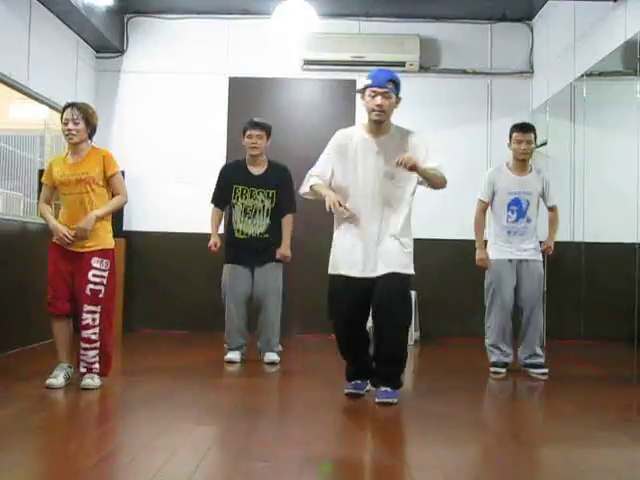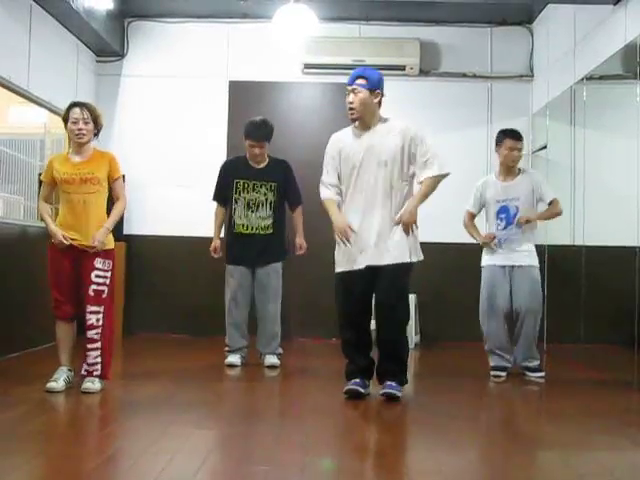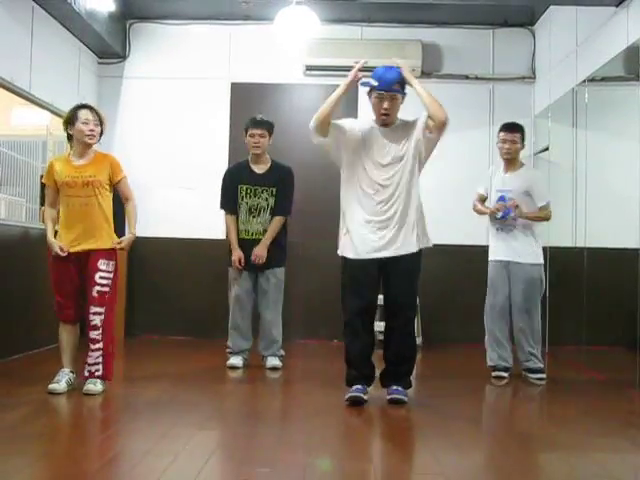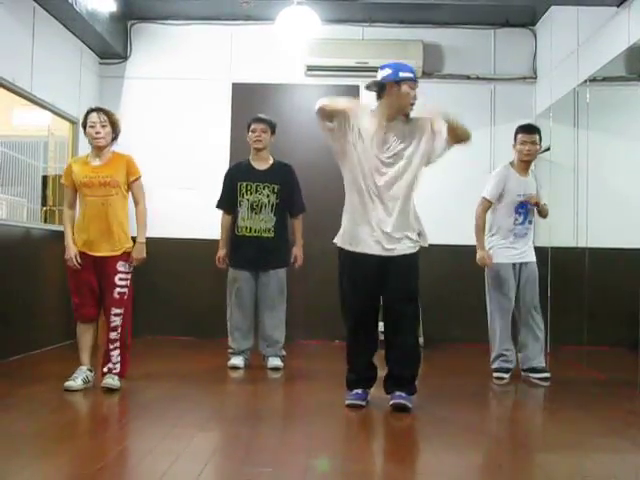
dt=0.7s
person 1, frame 1
left shoulder: (410, 140)
right shoulder: (343, 139)
left elbow: (440, 180)
right elbow: (312, 182)
left wrist: (418, 169)
right wrist: (326, 192)
left hip: (392, 248)
right hip: (349, 249)
left knee: (393, 317)
right knee: (346, 318)
left ankle: (387, 380)
right ankle: (358, 374)
person 1, frame 2
left shoulder: (403, 133)
right shoulder: (338, 141)
left elbow: (434, 171)
right elbow: (328, 188)
left wrist: (413, 206)
right wrist: (335, 217)
left hip: (393, 243)
right hip: (352, 246)
left knee: (392, 312)
right knee: (351, 313)
left ankle: (393, 376)
right ankle: (358, 374)
person 1, frame 3
left shoulder: (416, 133)
right shoulder: (351, 133)
left elbow: (441, 119)
right elbow: (318, 126)
left wrist: (412, 81)
right wrist: (347, 84)
left hip: (404, 242)
right hip: (359, 242)
left knee: (401, 313)
right knee: (357, 313)
left ankle: (397, 380)
right ankle: (358, 380)
person 1, frame 4
left shoulder: (420, 129)
right shoulder: (353, 123)
left elbow: (463, 137)
right elbow: (323, 108)
left wrist: (446, 120)
right wrist: (358, 107)
left hip: (402, 241)
right hip: (358, 240)
left knee: (403, 316)
right knee: (359, 316)
left ankle: (401, 386)
right ankle: (359, 383)
person 2, frame 1
left shoulder: (103, 157)
right shoulder: (55, 164)
left elbow: (122, 196)
right elbow: (44, 203)
left wrist: (94, 216)
right wrist: (54, 225)
left hip: (97, 245)
right hip: (63, 245)
left knee: (92, 309)
right knee: (59, 306)
left ankle: (93, 370)
right ankle: (64, 366)
person 2, frame 2
left shoulder: (107, 160)
right shoulder: (55, 163)
left elbow: (121, 200)
right elbow: (43, 201)
left wrist: (105, 230)
right wrist: (53, 228)
left hip: (97, 247)
right hip: (63, 245)
left knee: (95, 309)
right knee: (63, 308)
left ankle: (94, 372)
right ankle: (65, 369)
person 2, frame 3
left shoulder: (109, 163)
right shoulder: (56, 165)
left elbow: (128, 199)
right elbow: (50, 206)
left wrist: (131, 232)
right wrist: (51, 237)
left hip: (101, 248)
right hip: (66, 249)
left knee: (98, 311)
right knee: (67, 311)
left ankle: (97, 374)
right ankle: (66, 371)
person 2, frame 4
left shoulder: (125, 163)
right shoulder: (74, 167)
left elbow: (140, 204)
right elbow: (69, 208)
left wrist: (141, 242)
right wrist: (69, 243)
left hip: (118, 249)
right hip: (84, 249)
left knee: (116, 311)
right knee: (85, 310)
left ankle: (114, 370)
right ankle: (85, 369)
person 3, frame 1
left shoulder: (541, 178)
right shoulder: (495, 175)
left elbow: (552, 210)
right elbow: (480, 212)
left wrist: (551, 238)
right wrist: (480, 248)
left hip: (530, 253)
right hip: (499, 253)
left knee: (534, 306)
right knee: (498, 307)
left ankle: (532, 357)
right ankle: (499, 357)
person 3, frame 2
left shoulder: (532, 179)
right shoulder: (484, 185)
left elbow: (557, 208)
right elbow: (468, 219)
left wrist: (535, 216)
right wrist: (480, 238)
left hip: (525, 260)
right hip: (494, 260)
left knee: (529, 309)
right knee: (492, 312)
left ankle: (528, 360)
right ankle: (500, 360)
person 3, frame 3
left shoulder: (531, 176)
right shoulder: (493, 172)
left elbow: (546, 213)
right elbow: (477, 202)
left wrist: (524, 214)
right wrist: (486, 210)
left hip: (527, 256)
right hip: (498, 254)
left knee: (525, 310)
right knee: (496, 309)
left ankle: (532, 363)
right ankle: (501, 362)
person 3, frame 4
left shoulder: (533, 179)
right shoulder: (502, 174)
left elbow: (545, 214)
right elbow: (481, 209)
left wrist: (538, 203)
right wrist: (481, 248)
left hip: (526, 256)
right hip: (500, 256)
left knee: (530, 310)
right knee: (501, 310)
left ankle: (533, 363)
right ankle: (502, 363)
person 4, frame 1
left shoulder: (281, 173)
right shoulder: (229, 171)
left elbow: (287, 213)
right elbow: (219, 207)
left wrist: (285, 244)
right wrist: (214, 235)
left hip: (269, 251)
right hip: (237, 249)
left knee: (270, 301)
right knee: (234, 300)
left ankle: (270, 348)
right ankle: (235, 346)
person 4, frame 2
left shoulder: (282, 168)
right shoulder: (230, 167)
left elbow: (295, 204)
right elbow: (222, 204)
left wrist: (300, 235)
right wrist: (216, 236)
left hip: (271, 249)
right hip: (237, 248)
left knee: (269, 301)
right knee: (236, 300)
left ankle: (270, 350)
right ankle: (236, 348)
person 4, frame 3
left shoulder: (283, 173)
right shoulder: (234, 173)
left elbow: (281, 215)
right elbow: (230, 214)
left wrist: (264, 245)
right wrist: (234, 248)
left hip: (272, 252)
right hip: (242, 250)
left knee: (270, 304)
right knee: (239, 303)
left ankle: (272, 352)
right ankle: (238, 351)
person 4, frame 4
left shoulder: (285, 172)
right shoulder: (235, 172)
left elbow: (296, 213)
right elbow: (227, 213)
left wrist: (298, 245)
right wrist: (222, 246)
left hip: (274, 252)
right hip: (241, 251)
left knee: (273, 304)
right knee: (240, 303)
left ankle: (273, 352)
right ankle: (239, 351)
